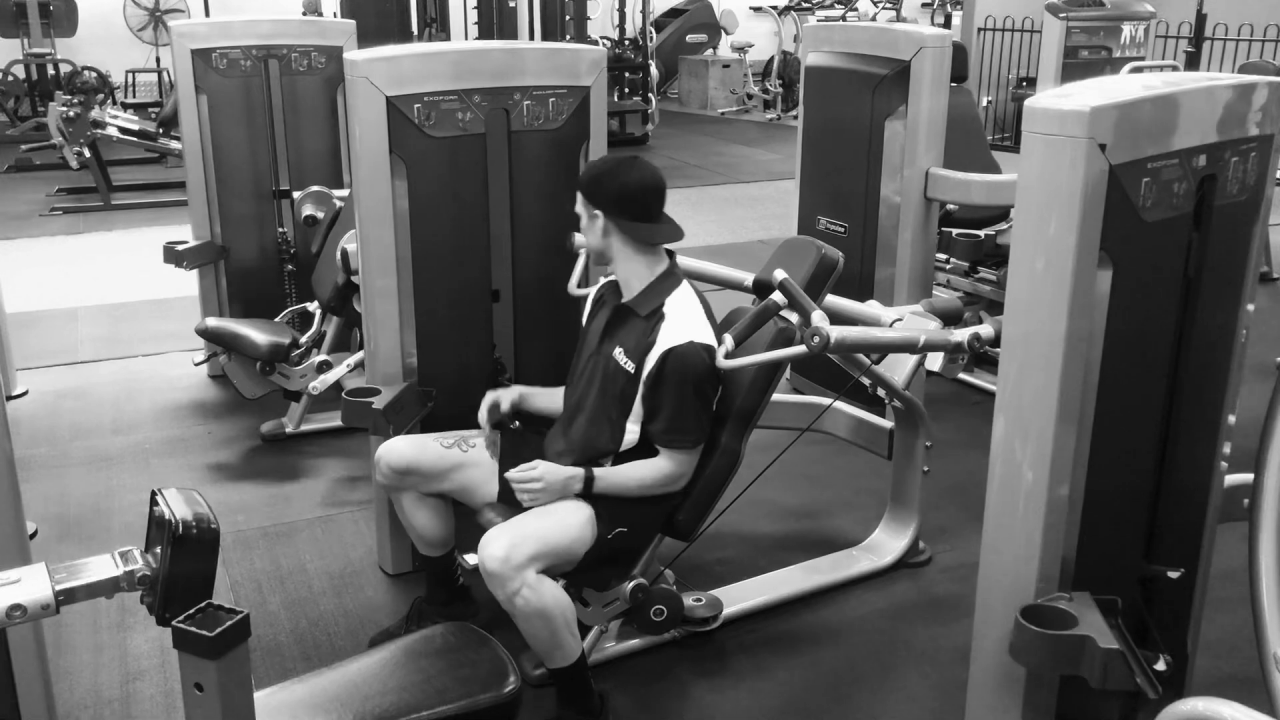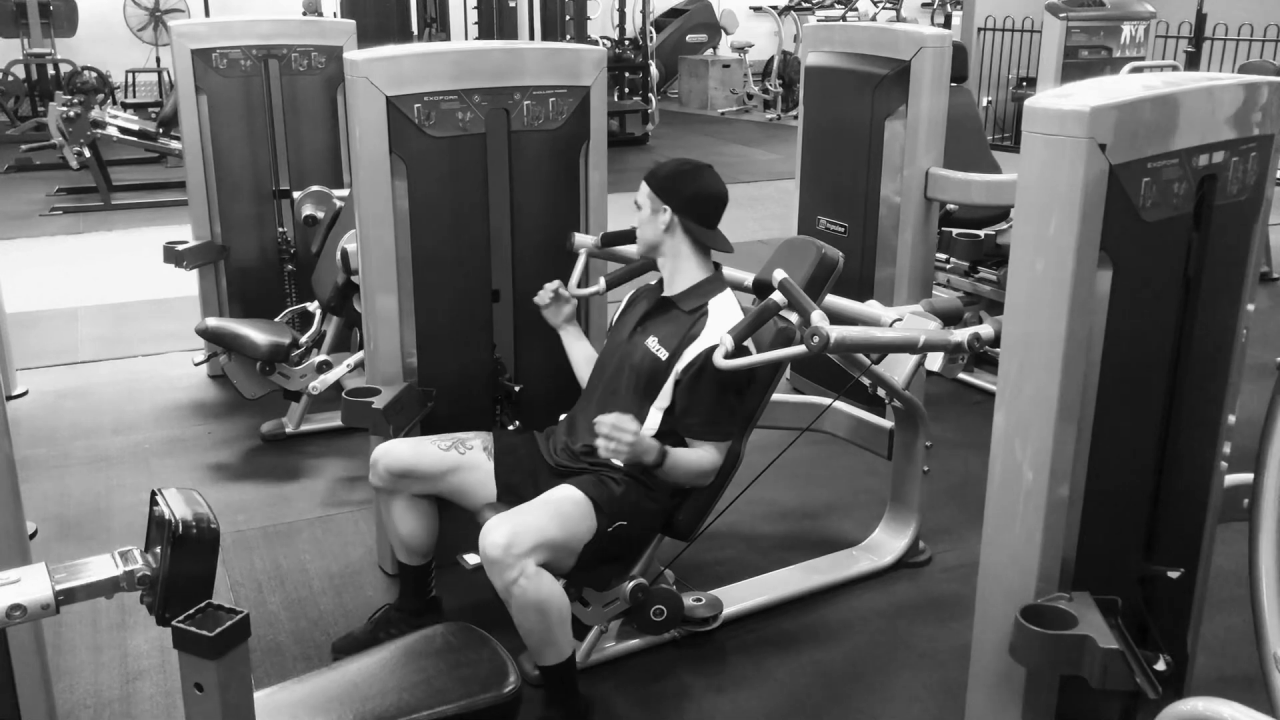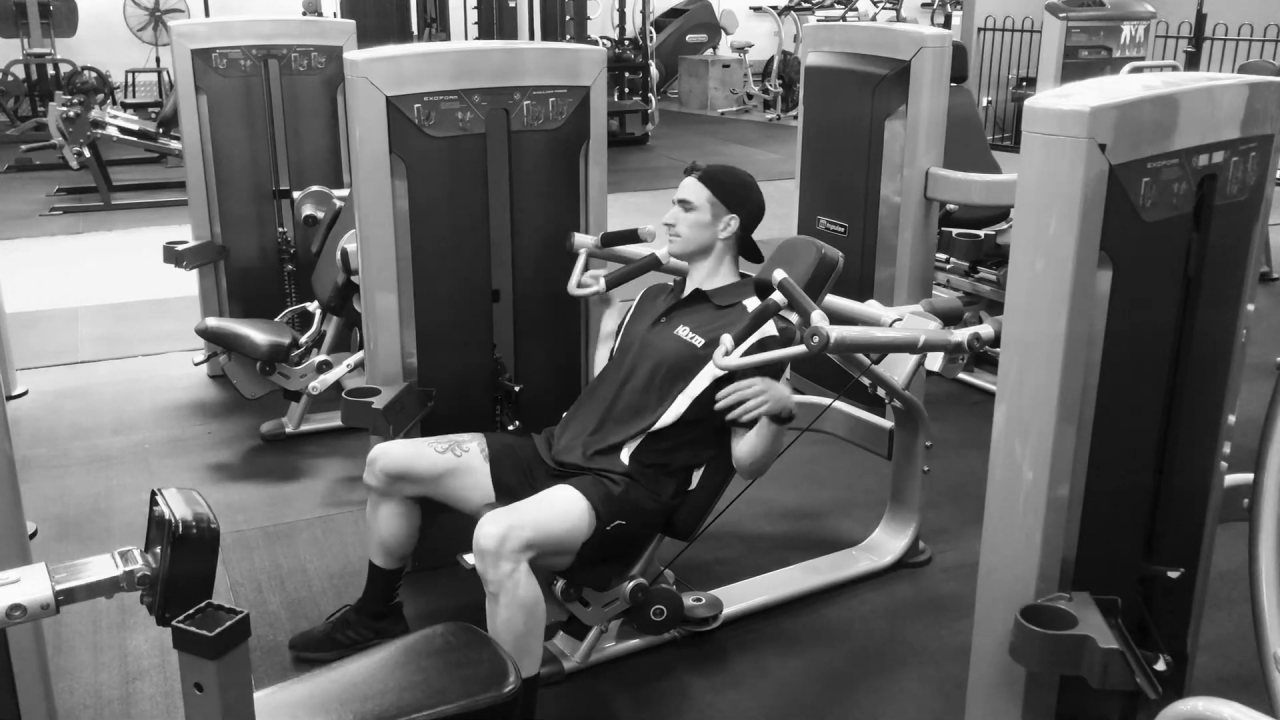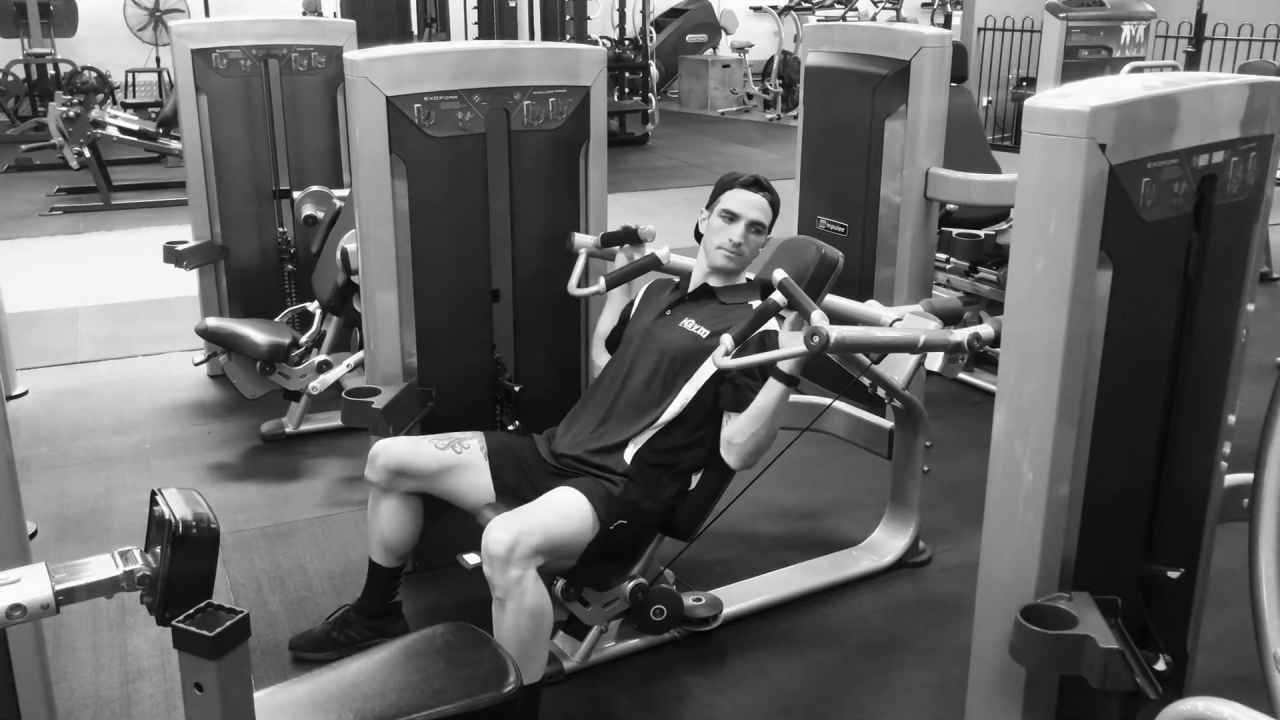
dt=0.5s
person 1, frame 1
left shoulder: (681, 343)
right shoulder: (610, 294)
left elbow: (673, 471)
left wrist: (577, 481)
right wrist: (523, 395)
left hip: (624, 493)
right hip: (563, 455)
left knee: (503, 556)
right knee: (396, 460)
right ankle: (447, 599)
person 1, frame 2
left shoulder: (721, 332)
right shoulder: (647, 296)
left elbow: (704, 466)
left wrist: (648, 451)
right wrist: (566, 326)
left hip: (626, 487)
right hip: (560, 450)
left knee: (504, 546)
right knee: (392, 463)
right ankle: (416, 607)
person 1, frame 3
left shoulder: (750, 327)
right shoulder: (660, 295)
left elbow: (749, 463)
left wrist: (777, 412)
left hip: (627, 486)
right hip: (559, 450)
left knee: (498, 539)
right knee: (387, 464)
right ankle: (376, 615)
person 1, frame 4
left shoulder: (753, 325)
right shoulder: (661, 290)
left elbow: (738, 451)
left wrist: (786, 372)
right wrist: (624, 275)
left hip: (627, 486)
right hip: (558, 452)
left knee: (506, 544)
right knee: (389, 459)
right ankle: (375, 614)
